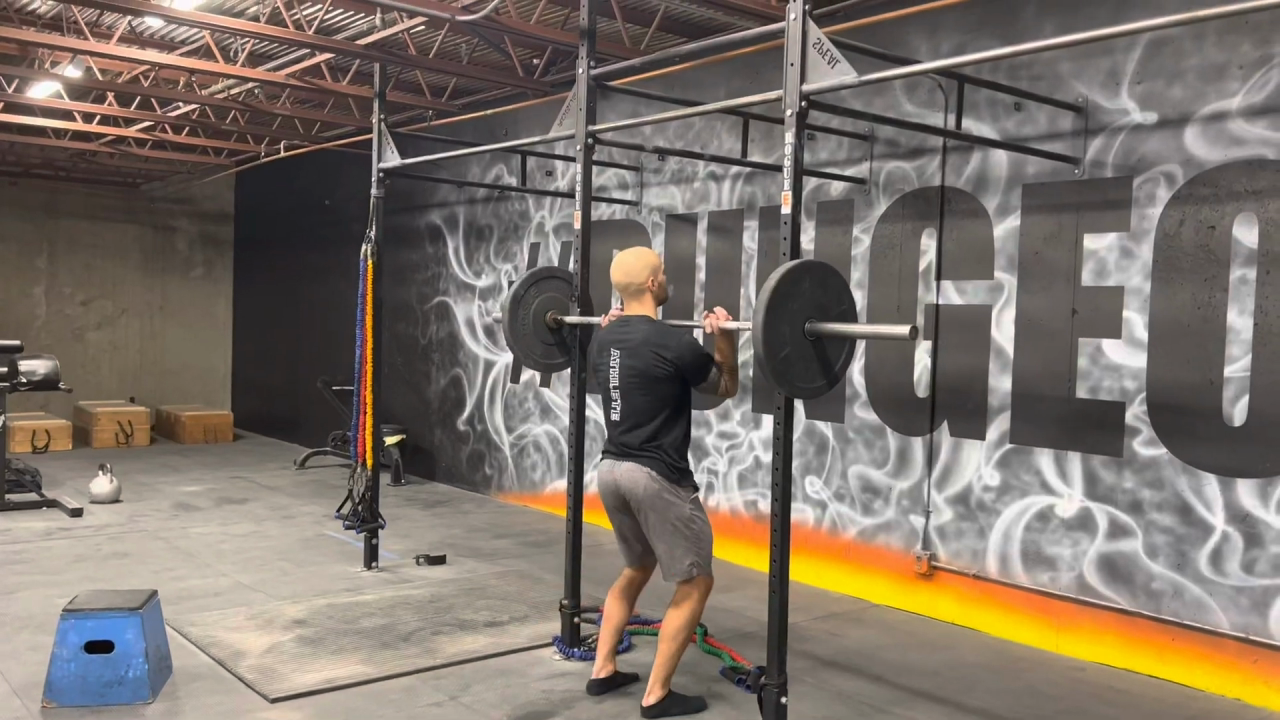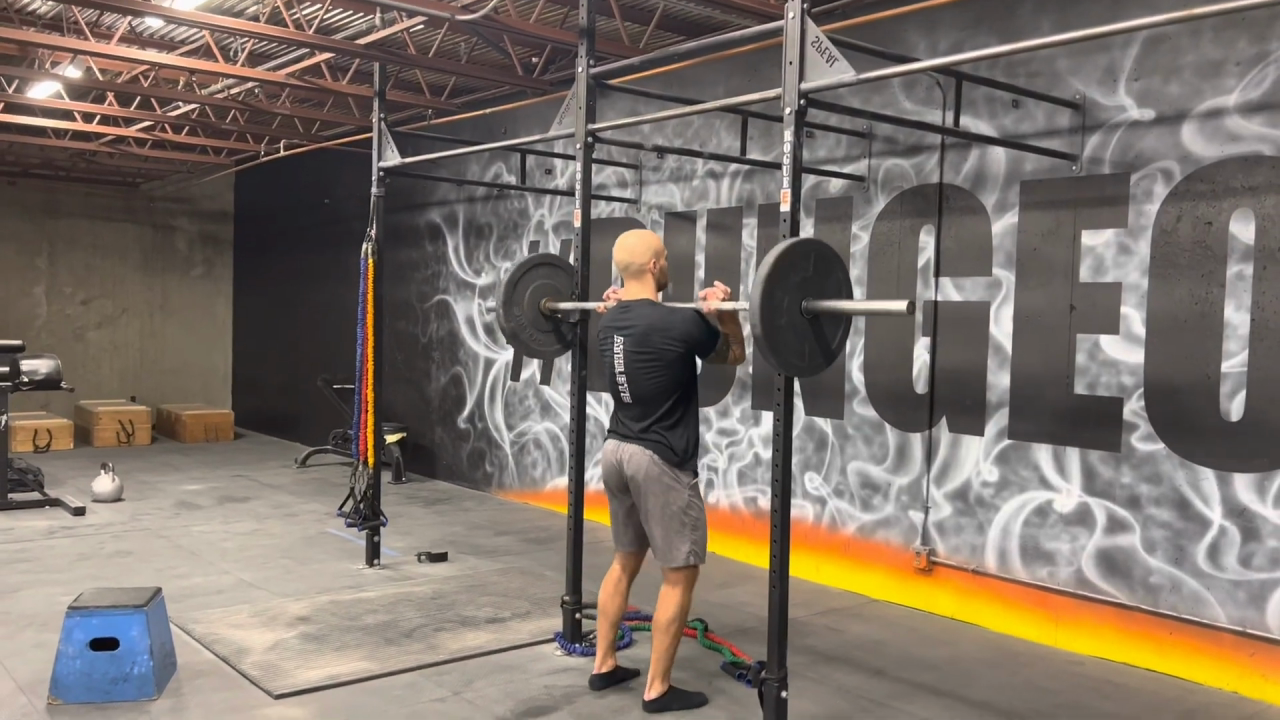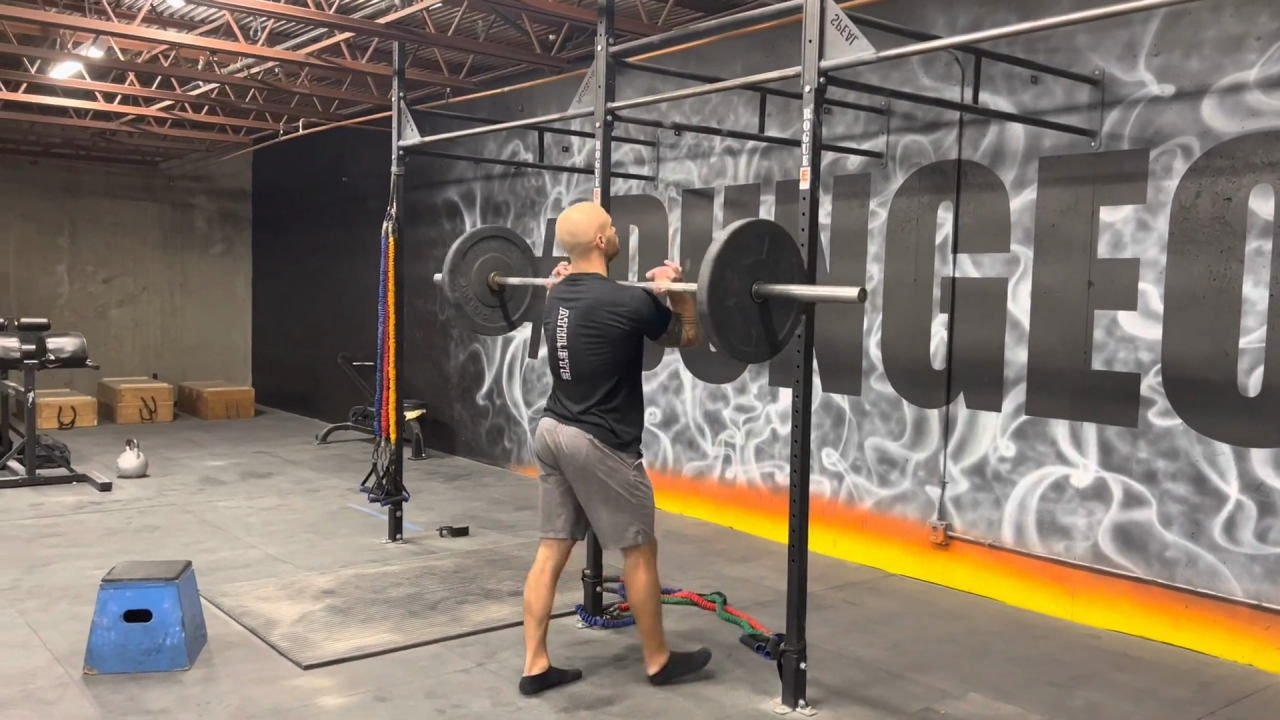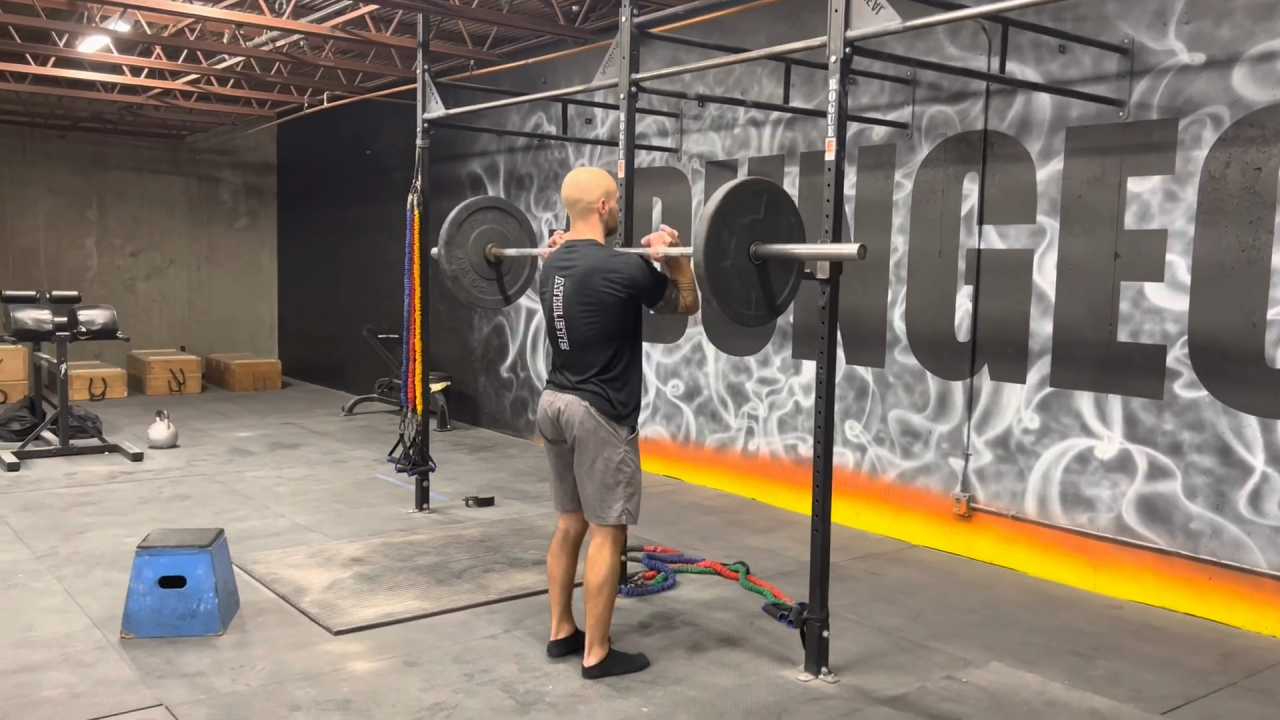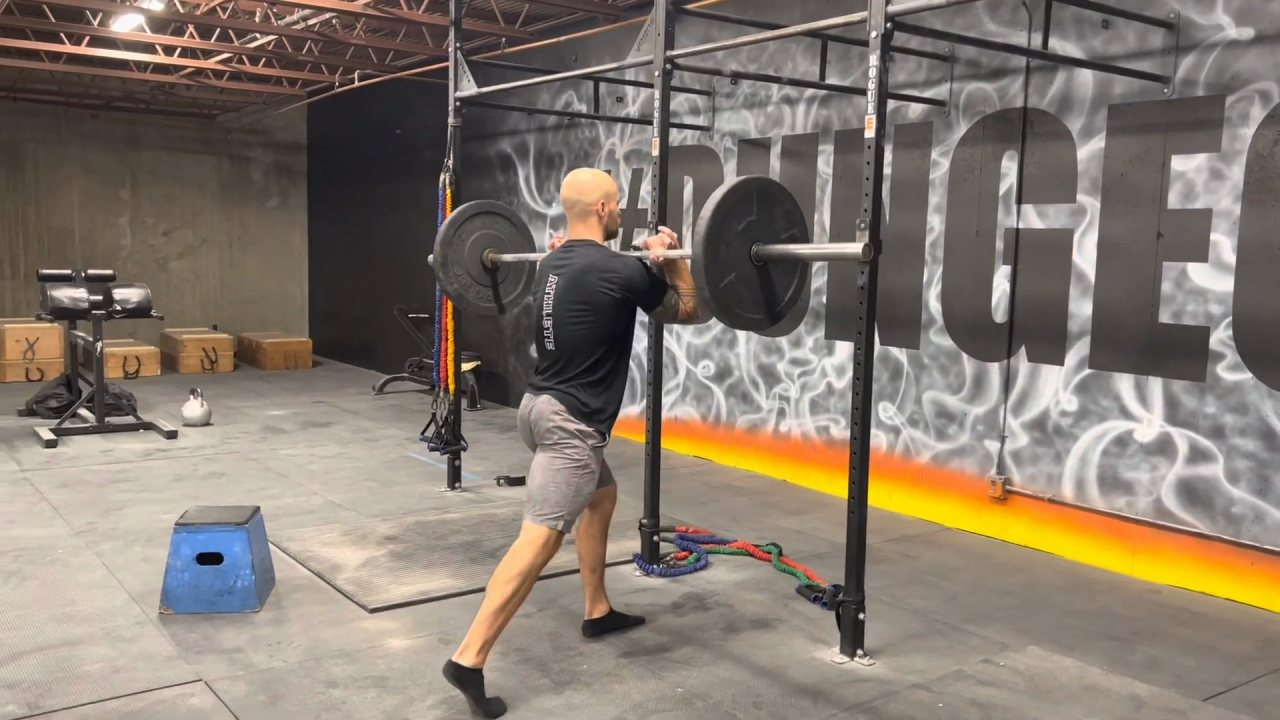
dt=1s
person 1, frame 1
left shoulder: (603, 338)
right shoulder: (674, 344)
right elbow: (726, 389)
right wrist: (724, 341)
left hip: (611, 469)
right hip: (657, 477)
left knee: (638, 568)
right knee: (695, 582)
left ankle: (603, 670)
person 1, frame 2
left shoulder: (610, 321)
right shoulder: (679, 323)
right elbow: (735, 355)
right wrist: (722, 313)
left hip: (616, 451)
right hip: (660, 461)
left knee: (625, 561)
right knee: (680, 573)
left ankle: (603, 666)
right ankle: (657, 689)
person 1, frame 3
left shoulder: (557, 296)
right shoulder: (628, 302)
right elbow: (687, 336)
right wrist: (676, 292)
left hip: (552, 432)
right hip: (600, 443)
left knee: (551, 551)
right knee: (639, 552)
left ankle: (535, 665)
right ankle: (658, 660)
person 1, frame 4
left shoulder: (552, 264)
right shoulder: (624, 269)
right elbow: (686, 303)
right wrist: (672, 254)
left hip: (554, 403)
right hip: (599, 414)
left knee: (571, 524)
right knee: (607, 533)
left ankle: (561, 632)
right ankle: (597, 654)
person 1, frame 5
left shoulder: (552, 264)
right shoulder: (621, 270)
right elbow: (687, 310)
right wrist: (670, 257)
left hip: (540, 404)
right hip: (571, 419)
left knee: (601, 497)
right knee: (538, 538)
left ankle: (597, 610)
right ankle: (469, 658)
